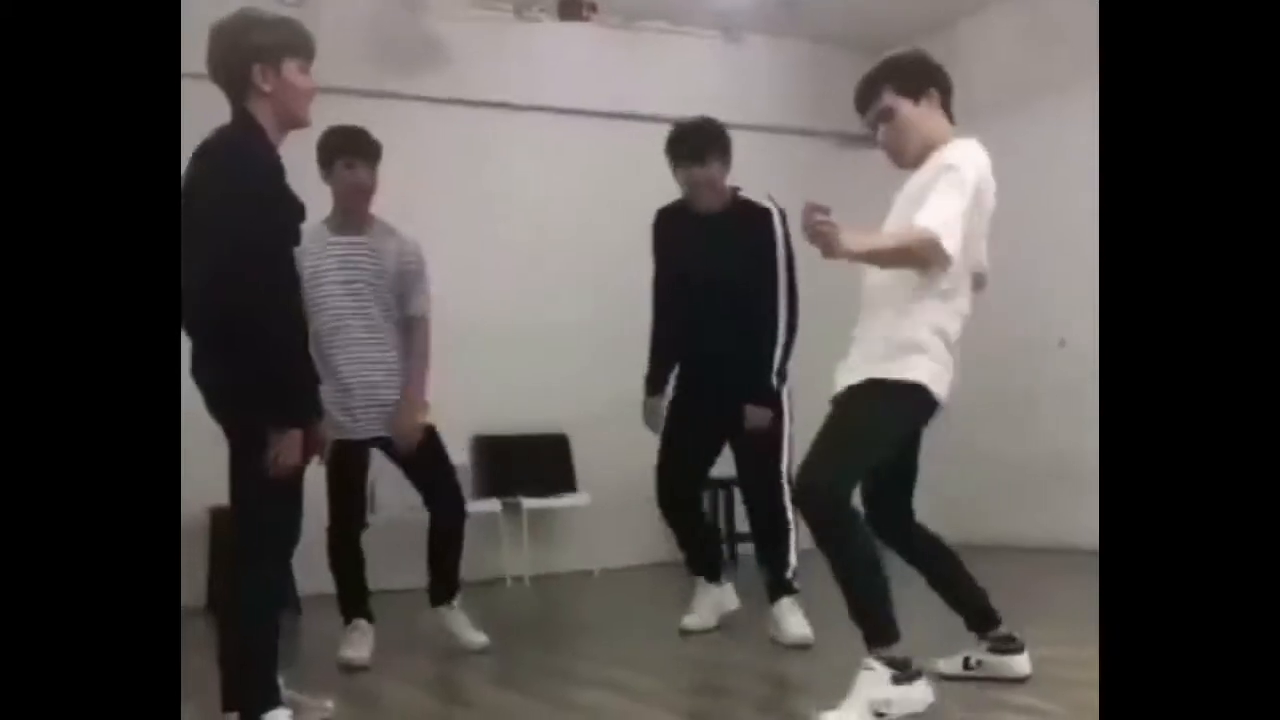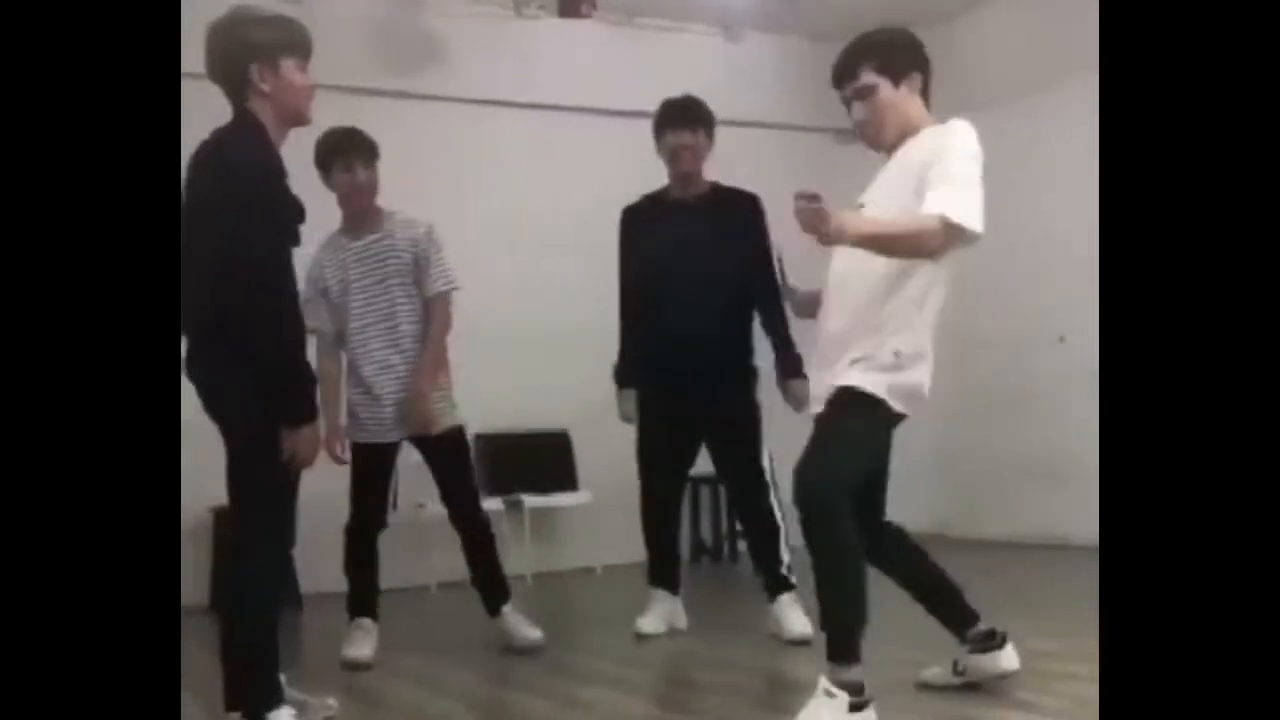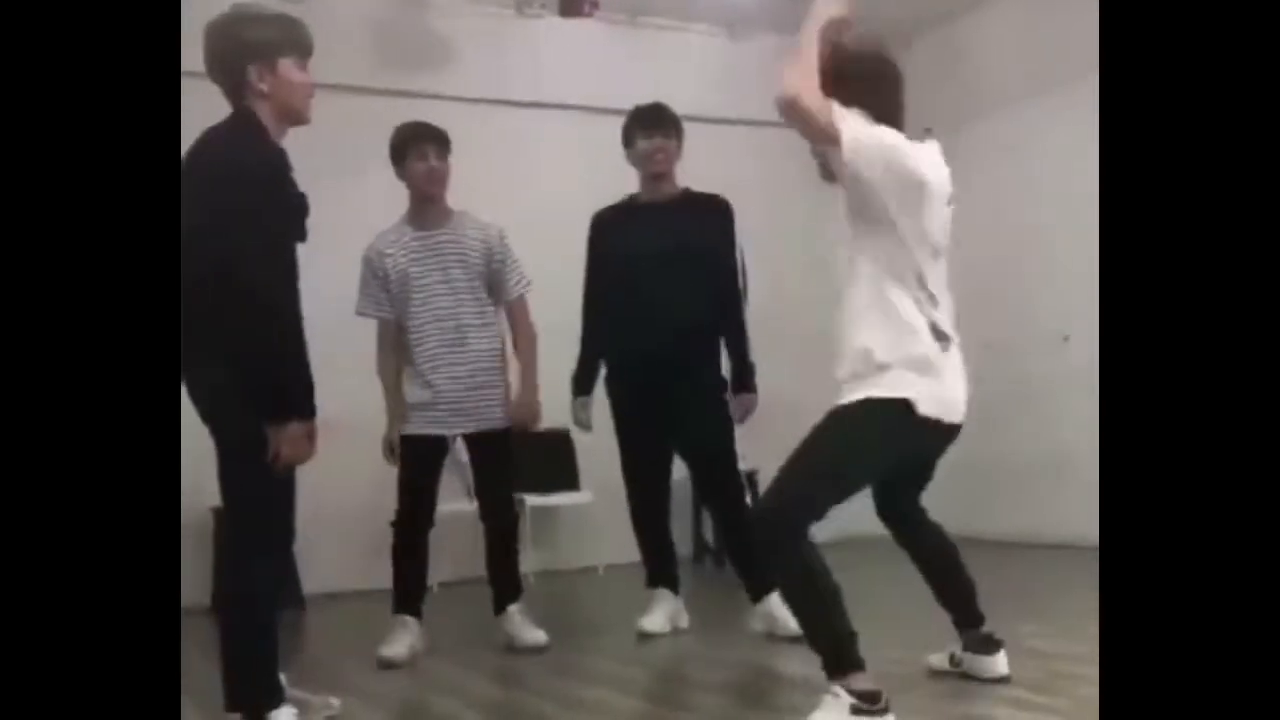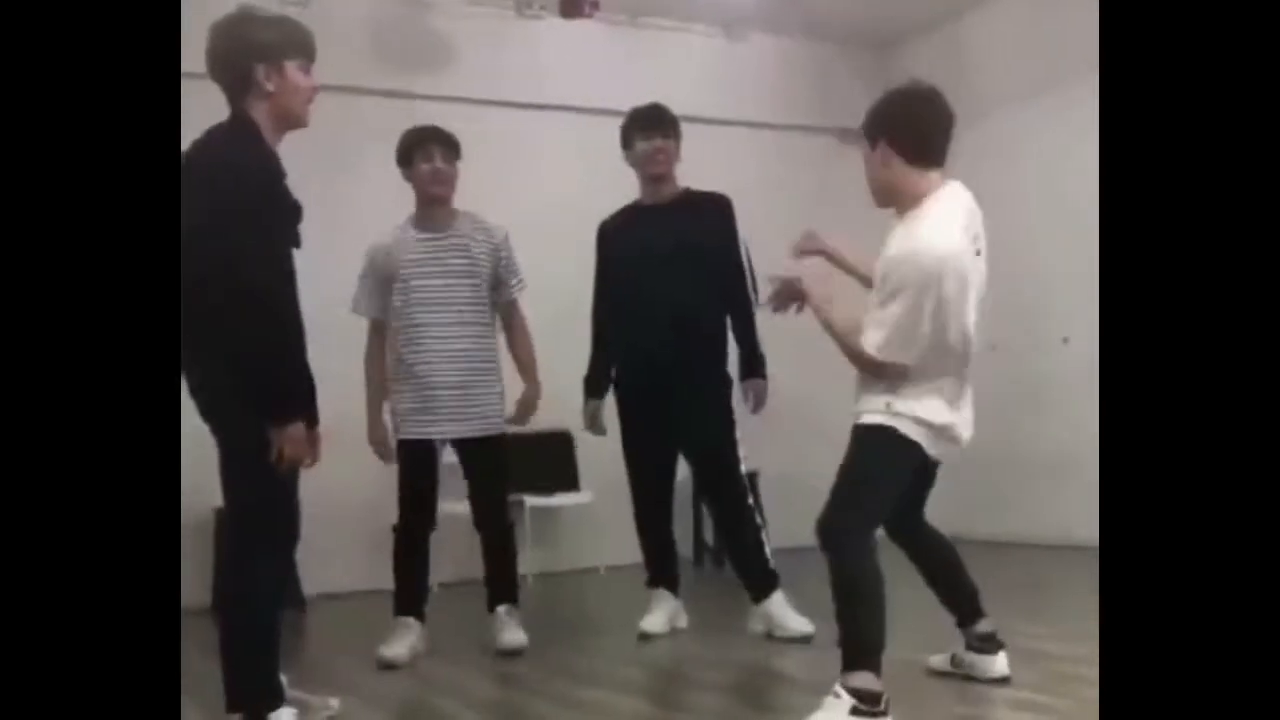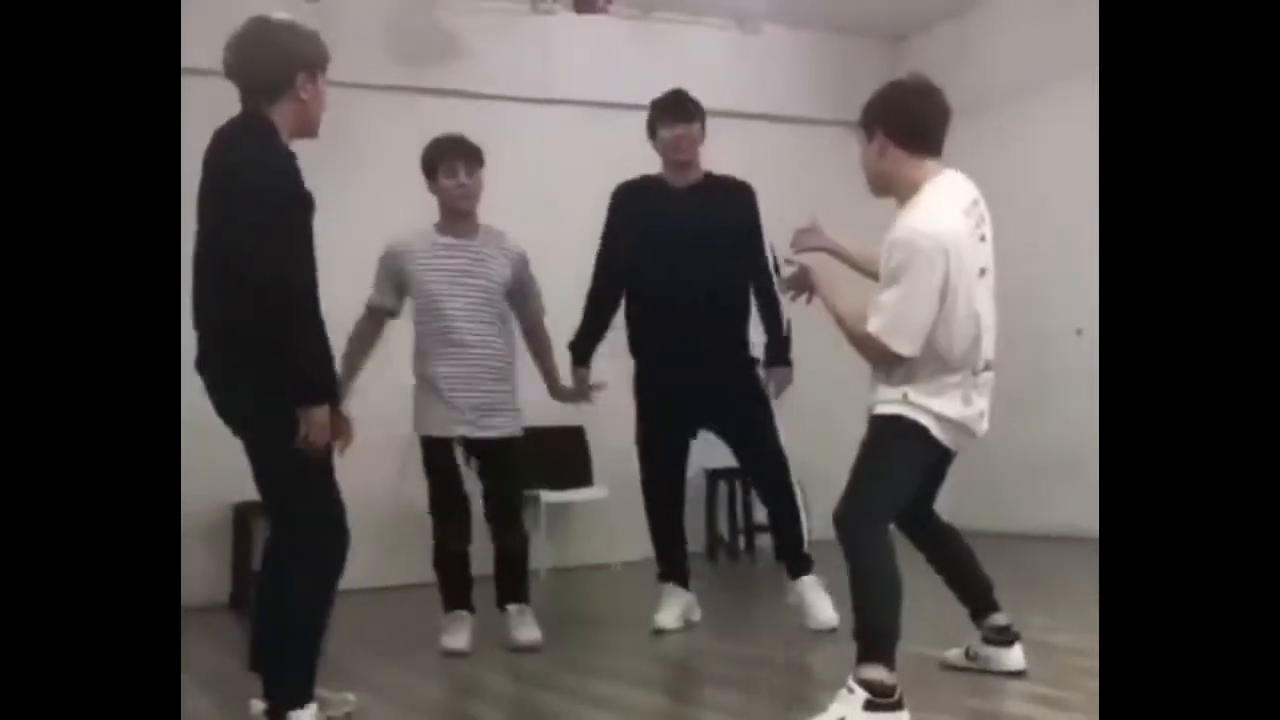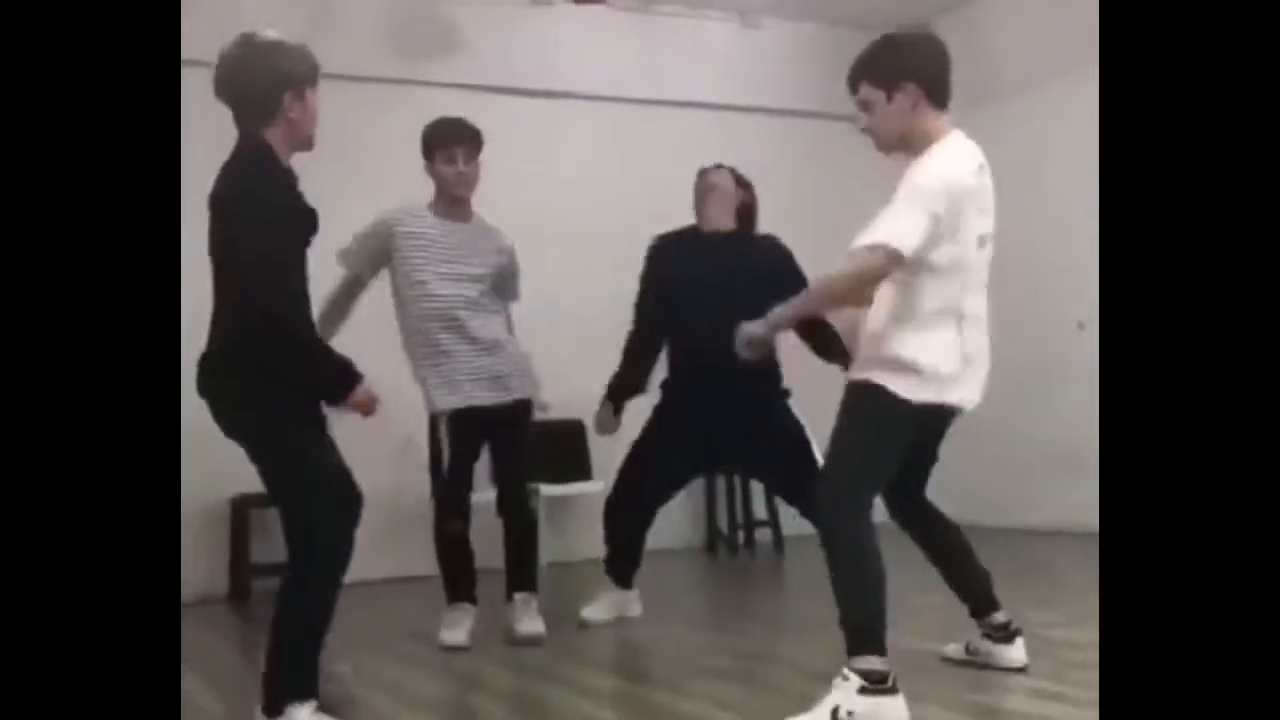
dt=0.5s
person 1, frame 1
left shoulder: (233, 159)
right shoulder: (243, 162)
right elbow: (256, 295)
left wrist: (297, 403)
right wrist: (287, 411)
left hip: (250, 376)
right hip: (254, 381)
left knee: (264, 538)
right knee: (264, 540)
person 1, frame 2
left shoulder: (232, 157)
right shoulder: (244, 161)
right elbow: (263, 296)
left wrist: (294, 400)
right wrist: (298, 408)
left hip: (240, 374)
right hip: (252, 382)
left knee: (262, 538)
right knee: (262, 540)
person 1, frame 3
left shoulder: (228, 155)
right shoulder: (247, 159)
right elbow: (260, 293)
left wrist: (288, 400)
right wrist: (288, 406)
left hip: (235, 372)
right hip: (242, 379)
left knee: (260, 533)
right knee: (259, 537)
person 1, frame 4
left shoulder: (227, 158)
right shoulder: (238, 163)
right elbow: (258, 297)
left wrist: (292, 403)
right wrist: (289, 409)
left hip: (237, 376)
right hip: (245, 382)
left knee: (264, 536)
right knee: (262, 539)
person 1, frame 5
left shoulder: (240, 151)
right shoulder: (258, 157)
right elbow: (280, 283)
left wrist: (316, 389)
right wrist: (313, 393)
left hip: (258, 372)
right hip: (265, 377)
left knee: (299, 530)
right knee: (317, 535)
person 1, frame 6
left shoulder: (252, 178)
right shoulder: (260, 187)
right elbow: (276, 309)
left wrist: (332, 376)
right wrist: (341, 383)
left hip: (262, 380)
right hip: (262, 387)
left knee: (332, 508)
right knee: (324, 532)
person 2, frame 1
left shoulder: (961, 161)
right shoulder: (936, 176)
left elbow: (929, 249)
right elbow: (972, 274)
left wrist: (850, 244)
left hip: (898, 370)
right hip: (884, 369)
left knee: (817, 490)
right knee: (890, 518)
right ankle: (998, 644)
person 2, frame 2
left shoulder: (951, 143)
right shoulder: (896, 170)
left elbow: (944, 232)
left wrist: (844, 229)
right wrist: (819, 300)
left hip: (881, 369)
right hip: (852, 369)
left knee: (819, 491)
right knee: (864, 522)
right ankle: (983, 642)
person 2, frame 3
left shoulder: (899, 162)
right shoulder: (916, 161)
left elbow: (796, 101)
left hip: (895, 391)
right hip: (930, 391)
left knee: (776, 518)
right knee: (900, 510)
right ankle: (979, 644)
person 2, frame 4
left shoulder: (925, 249)
right shoulder: (954, 205)
left elbow: (877, 360)
left wrist: (814, 302)
right wrist: (836, 258)
left hip: (905, 414)
right hip: (931, 409)
left knee: (843, 531)
right knee: (905, 522)
right ankle: (983, 644)
person 2, frame 5
left shoulder: (921, 230)
right shoulder: (959, 193)
left elbow: (882, 348)
left wrist: (822, 287)
right wrist: (836, 249)
left hip: (921, 402)
right hip: (951, 394)
left knee: (859, 521)
right knee: (913, 513)
right ankle: (998, 634)
person 2, frame 6
left shoulder: (938, 173)
right shoulder: (963, 163)
left elbow: (875, 264)
left wrist: (772, 321)
left hip: (908, 373)
right hip: (941, 369)
left knee: (841, 503)
right knee: (907, 499)
right ankle: (998, 631)
person 3, frame 1
left shoulder: (401, 249)
right shoulder: (302, 252)
left elbow: (417, 332)
left wrist: (413, 403)
left hip: (399, 408)
right hip: (337, 412)
left knee: (447, 499)
right knee: (345, 522)
left ankle: (445, 602)
right ankle: (358, 623)
person 3, frame 2
left shoulder: (416, 235)
right shoulder: (323, 263)
left elbow: (441, 314)
right elbow: (328, 347)
left wrist: (421, 385)
right wrist: (332, 418)
left hip: (430, 402)
right hip: (369, 413)
left knee: (467, 509)
right knee: (364, 521)
left ankle: (502, 608)
right ankle: (363, 621)
person 3, frame 3
left shoulder: (486, 237)
right shoulder: (383, 252)
left elbow: (518, 313)
right elbow: (388, 340)
left wrist: (528, 385)
right wrist: (392, 416)
left hip: (489, 403)
right hip: (422, 409)
left knee: (500, 511)
right knee: (412, 516)
left ankle: (510, 608)
right ankle: (407, 620)
person 3, frame 4
left shoulder: (490, 239)
right shoulder: (387, 253)
left elbow: (512, 315)
right elbow: (377, 338)
left wrist: (531, 382)
right wrist: (374, 414)
left hip: (482, 407)
right hip: (416, 411)
left knee: (494, 515)
right knee: (414, 520)
left ankle: (504, 612)
right ankle: (408, 622)
person 3, frame 5
left shoulder: (510, 254)
right shoulder: (406, 253)
left elbow: (534, 325)
right elbow: (375, 320)
left wrist: (558, 384)
right wrist: (341, 386)
left hip: (499, 413)
right hip: (441, 414)
left knee: (508, 517)
right knee: (451, 524)
left ankle: (518, 606)
right ankle: (457, 613)
person 3, frame 6
left shoulder: (497, 244)
right shoulder: (394, 229)
right elbow: (349, 289)
left hip: (507, 388)
right hip: (449, 391)
left knee: (517, 501)
right knee: (451, 508)
left ankle: (524, 599)
right ankle: (460, 605)
person 4, frame 1
left shoulder: (762, 220)
right shoulder: (668, 224)
left elbow: (779, 310)
right elbow: (665, 309)
left wrist: (765, 391)
right wrist: (655, 383)
left hip: (753, 384)
right hip: (696, 382)
left knee: (767, 491)
right knee: (674, 485)
left ankle: (783, 599)
right ankle: (713, 583)
person 4, frame 2
left shoulder: (742, 210)
right shoulder: (639, 218)
left elbow: (768, 293)
right elbow: (631, 306)
left wrist: (789, 364)
right wrist: (627, 377)
left hip: (728, 378)
right hip: (662, 382)
left knee: (751, 488)
right knee: (658, 493)
left ankle: (781, 595)
right ankle: (665, 595)
person 4, frame 3
left shoulder: (711, 213)
right shoulder: (609, 224)
left elbow: (729, 300)
right elbow: (596, 309)
left wrist: (742, 375)
right wrist: (584, 382)
left hip: (697, 378)
right hip: (633, 383)
left knee: (724, 486)
right knee: (646, 493)
left ankle: (766, 596)
right ankle: (665, 594)
person 4, frame 4
left shoulder: (713, 212)
right shoulder: (615, 230)
left elbow: (737, 293)
right elbow: (605, 314)
left wrist: (752, 363)
right wrist: (595, 385)
left hip: (702, 379)
right hip: (639, 385)
left knee: (726, 487)
right knee: (650, 494)
left ankle: (766, 597)
right ankle: (665, 595)
person 4, frame 5
left shoulder: (735, 197)
right shoulder: (631, 200)
left elbow: (762, 278)
right elbow: (608, 281)
left wrist: (779, 351)
right wrist: (582, 350)
left hip: (727, 367)
right hip: (660, 371)
left knee: (772, 472)
right knee: (662, 483)
left ankle: (803, 581)
right ankle: (677, 590)
person 4, frame 6
left shoulder: (768, 254)
right shoulder: (666, 253)
left elbow: (810, 323)
right elbow: (646, 337)
left wrist: (855, 360)
right wrist: (614, 397)
left hip: (759, 406)
right hip: (686, 408)
right knee: (626, 503)
right ankle: (620, 591)
